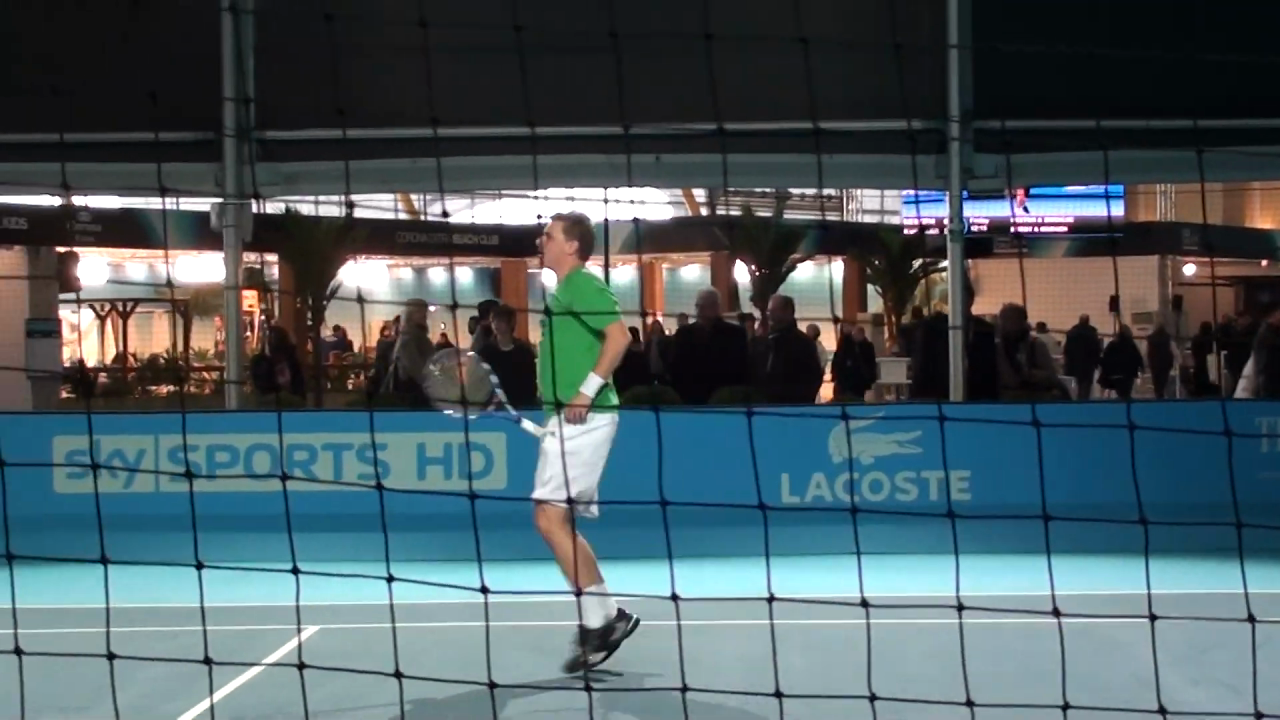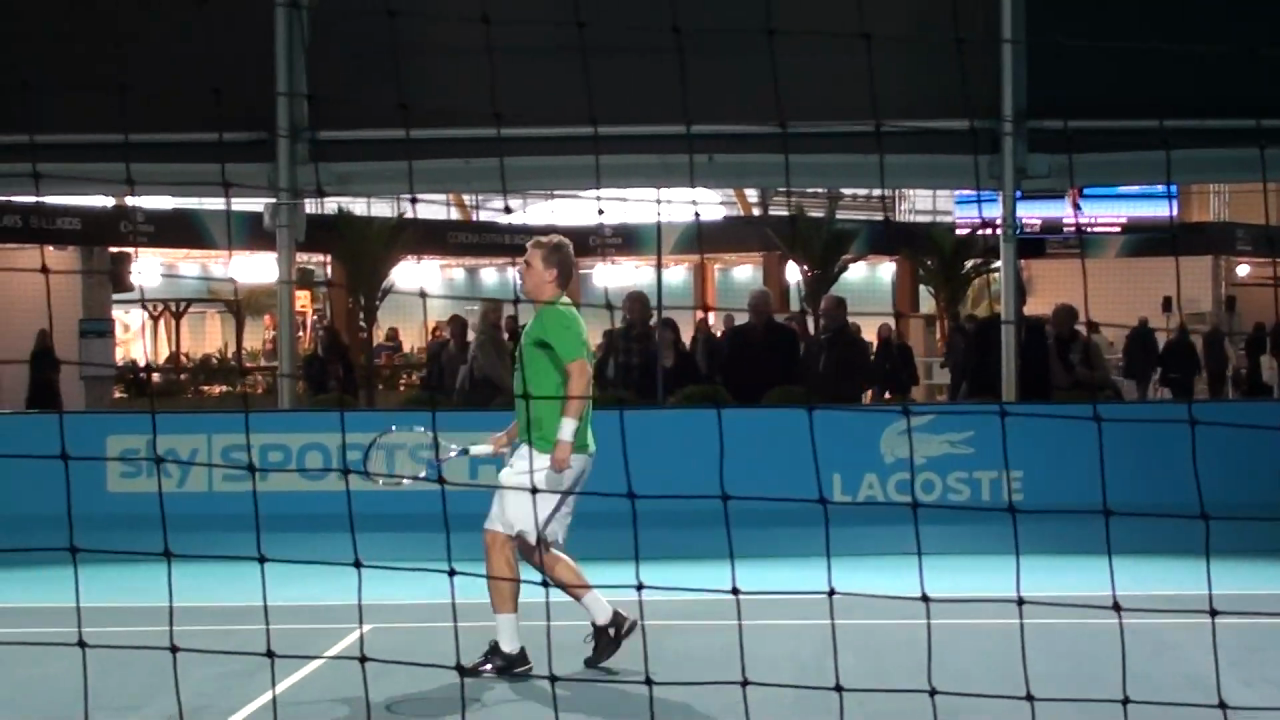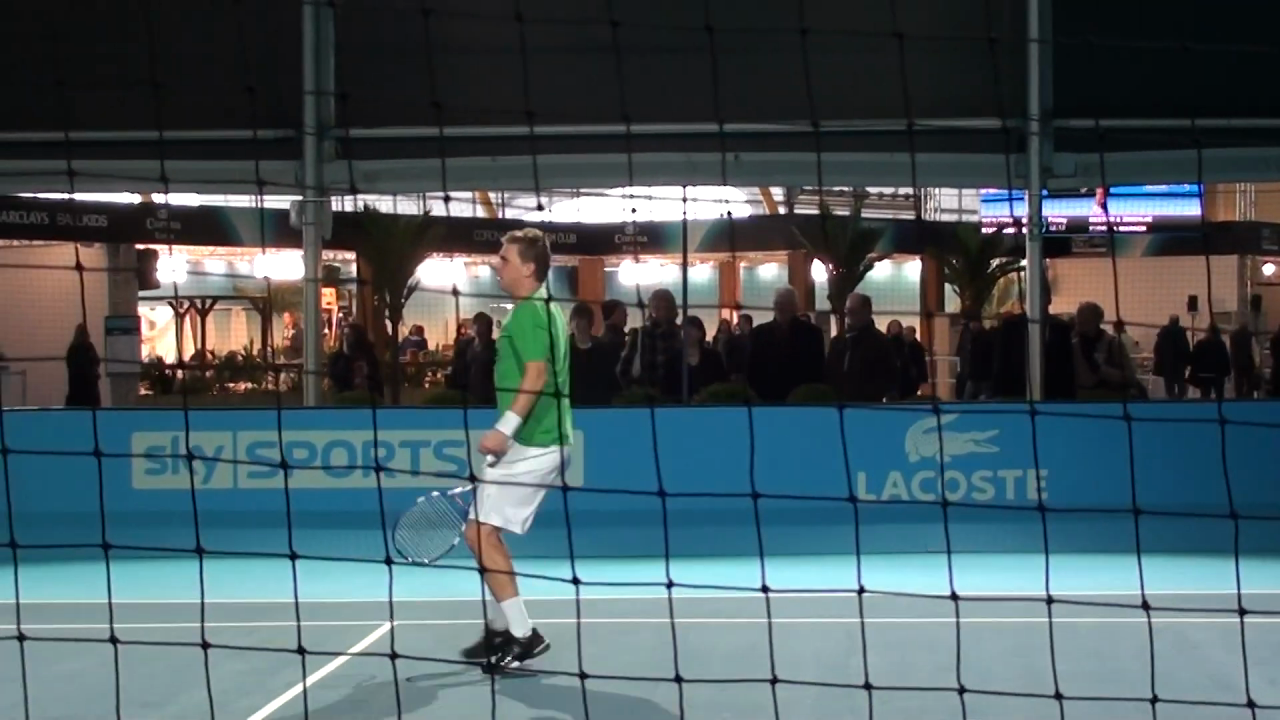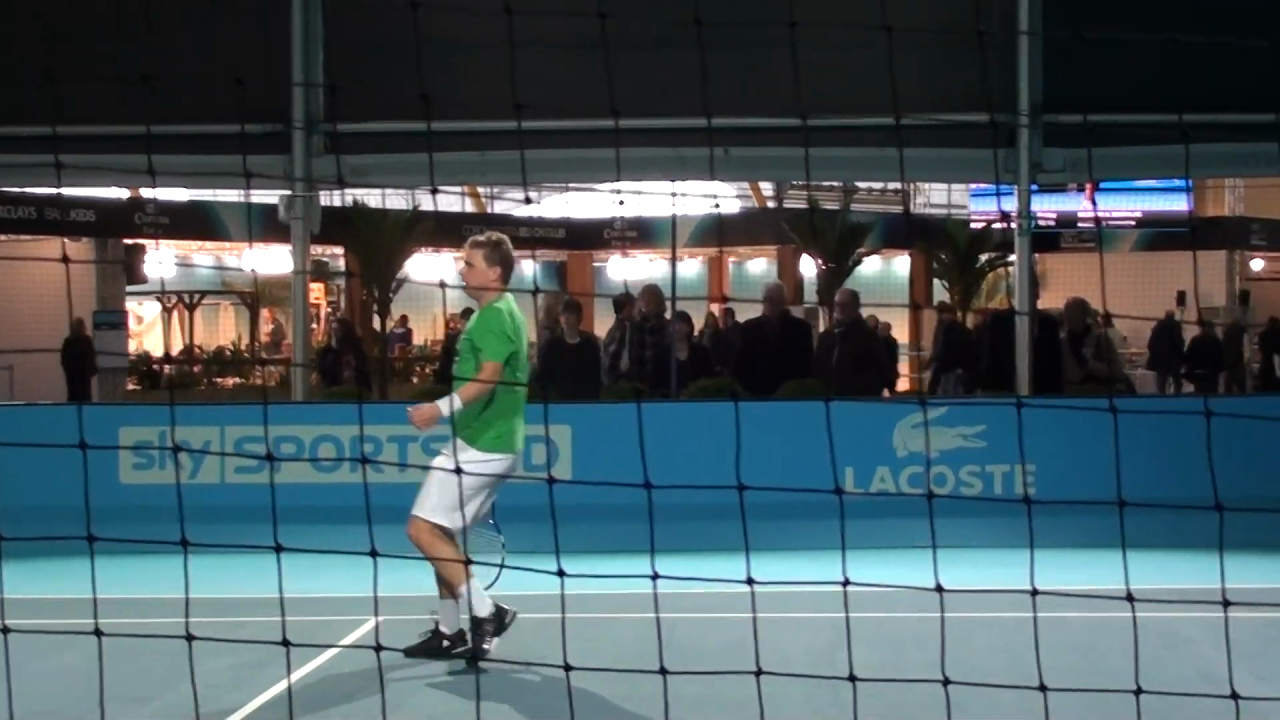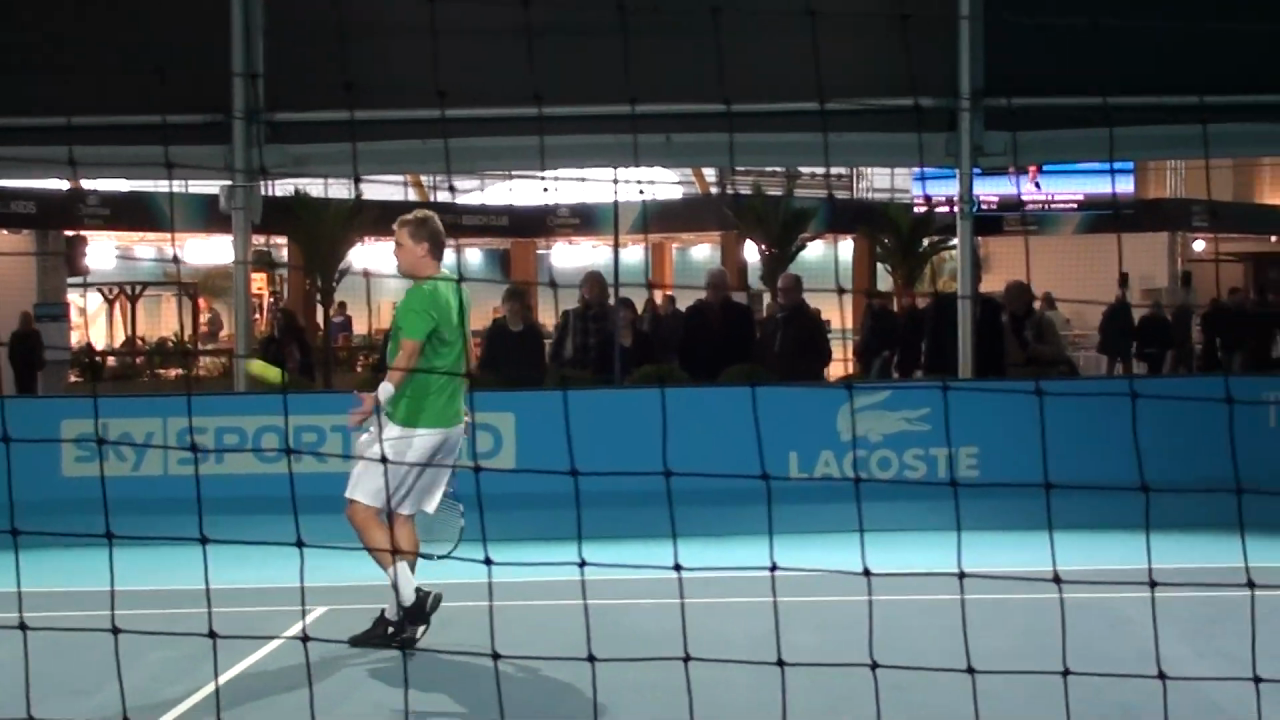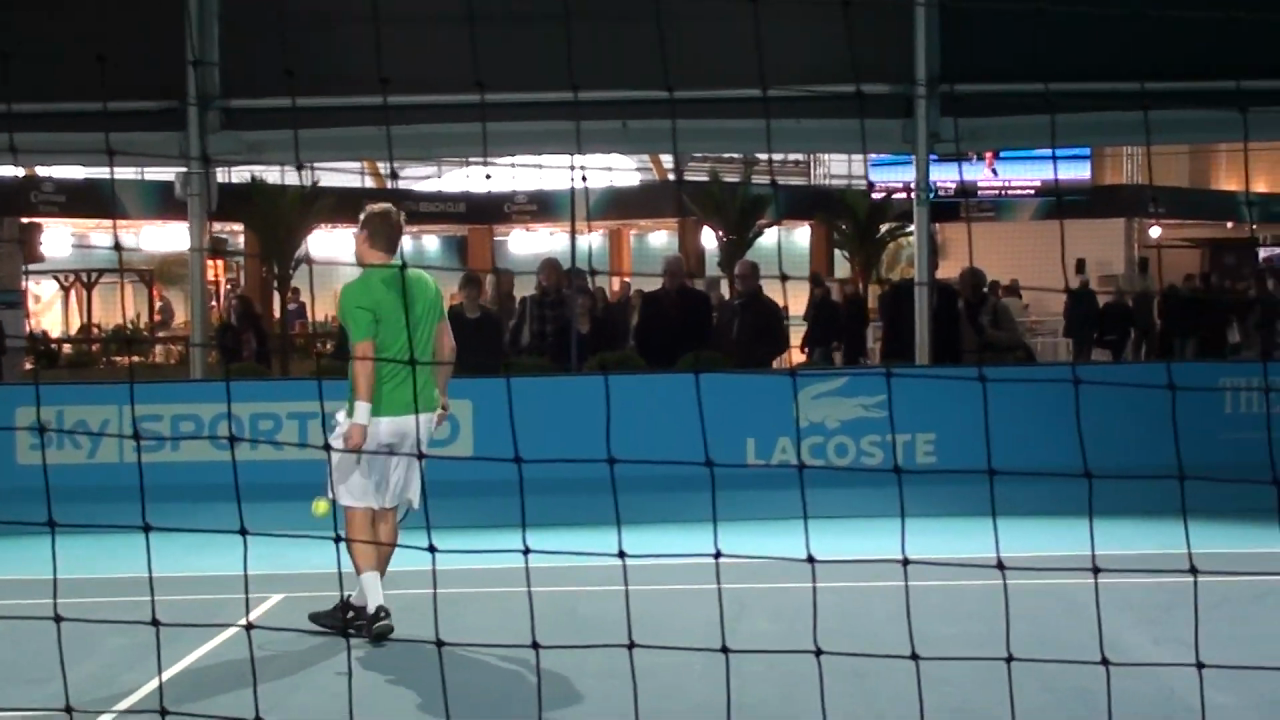
dt=0.2s
person 1, frame 1
left shoulder: (584, 285)
right shoulder: (563, 292)
left elbow: (619, 338)
left wrist: (588, 389)
right wrist: (555, 410)
left hip: (586, 421)
right hip: (566, 422)
left knee: (550, 518)
right knee: (563, 524)
left ankle: (599, 617)
right ankle: (604, 616)
person 1, frame 2
left shoulder: (555, 316)
right shoulder: (545, 319)
left elbow: (580, 375)
left wrist: (564, 437)
right wrist: (514, 430)
left hip: (552, 449)
right hip: (543, 446)
left knee: (498, 539)
right knee: (536, 547)
left ankle: (509, 650)
right ankle: (607, 621)
person 1, frame 3
left shoulder: (529, 312)
right shoulder: (542, 309)
left elbow: (535, 377)
left wrist: (503, 429)
right wrist: (505, 430)
left hip: (534, 445)
right hip: (544, 442)
left knee: (481, 532)
right knee: (488, 531)
left ankle: (523, 636)
right ankle: (501, 629)
person 1, frame 4
left shoulder: (492, 316)
right shoulder: (505, 312)
left elbow: (487, 377)
left wrist: (441, 409)
left hip: (479, 446)
right hip: (492, 443)
left knee: (421, 528)
right knee: (443, 533)
left ankle: (485, 611)
right ankle: (449, 633)
person 1, frame 5
left shoulder: (421, 295)
right shoulder: (452, 290)
left elbow: (407, 355)
right elbow: (462, 358)
left wrist: (376, 398)
right wrist: (448, 406)
left hip: (410, 424)
right hip: (445, 422)
left knee: (361, 508)
right knee: (401, 517)
left ankle: (409, 596)
right ankle: (396, 619)
person 1, frame 6
left shoulder: (357, 291)
right shoulder: (425, 284)
left elbow: (364, 355)
right elbow: (446, 346)
left wrist: (359, 417)
right wrist: (439, 394)
left hip: (377, 417)
right hip: (418, 414)
left knee: (358, 513)
right knee: (387, 511)
left ankle: (374, 608)
right ankle: (362, 605)
